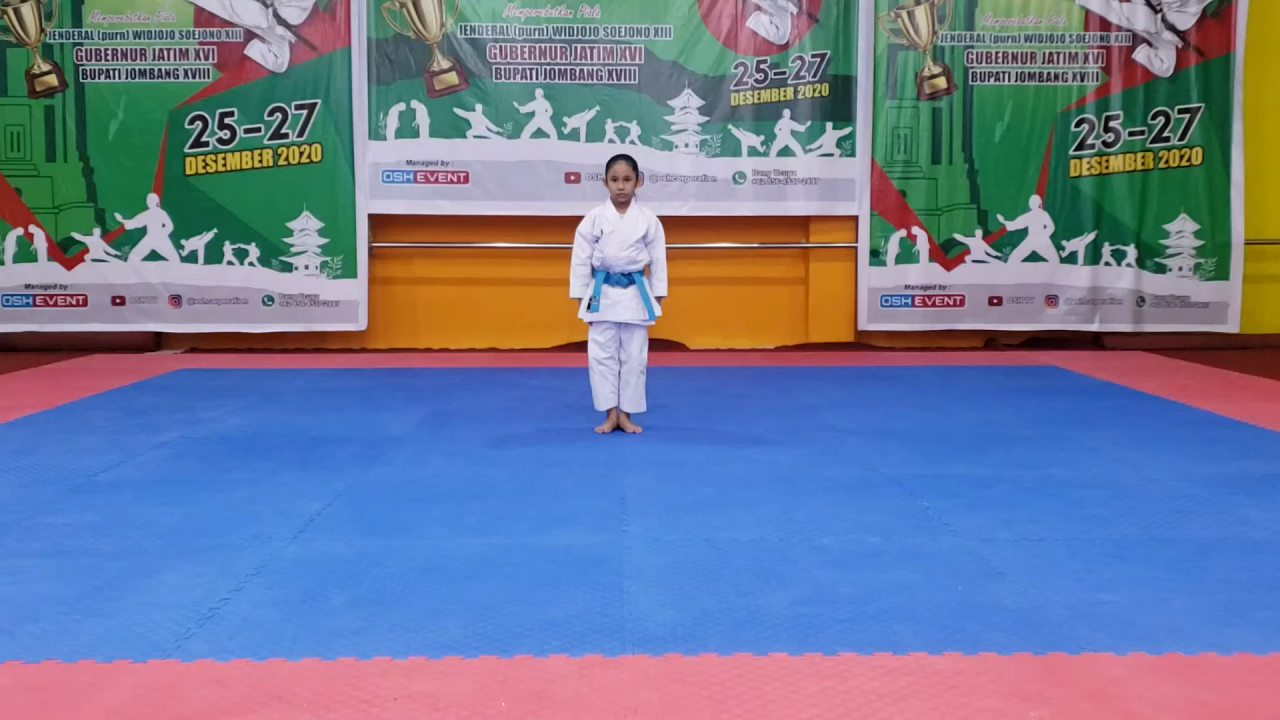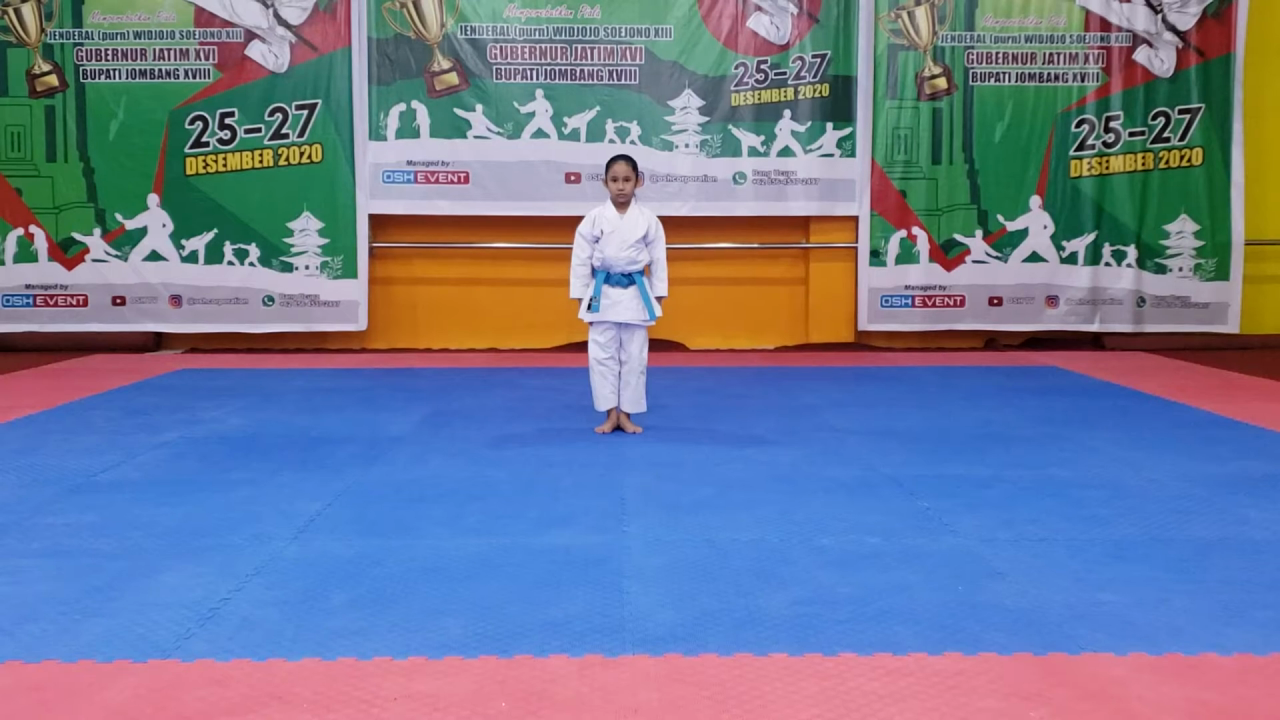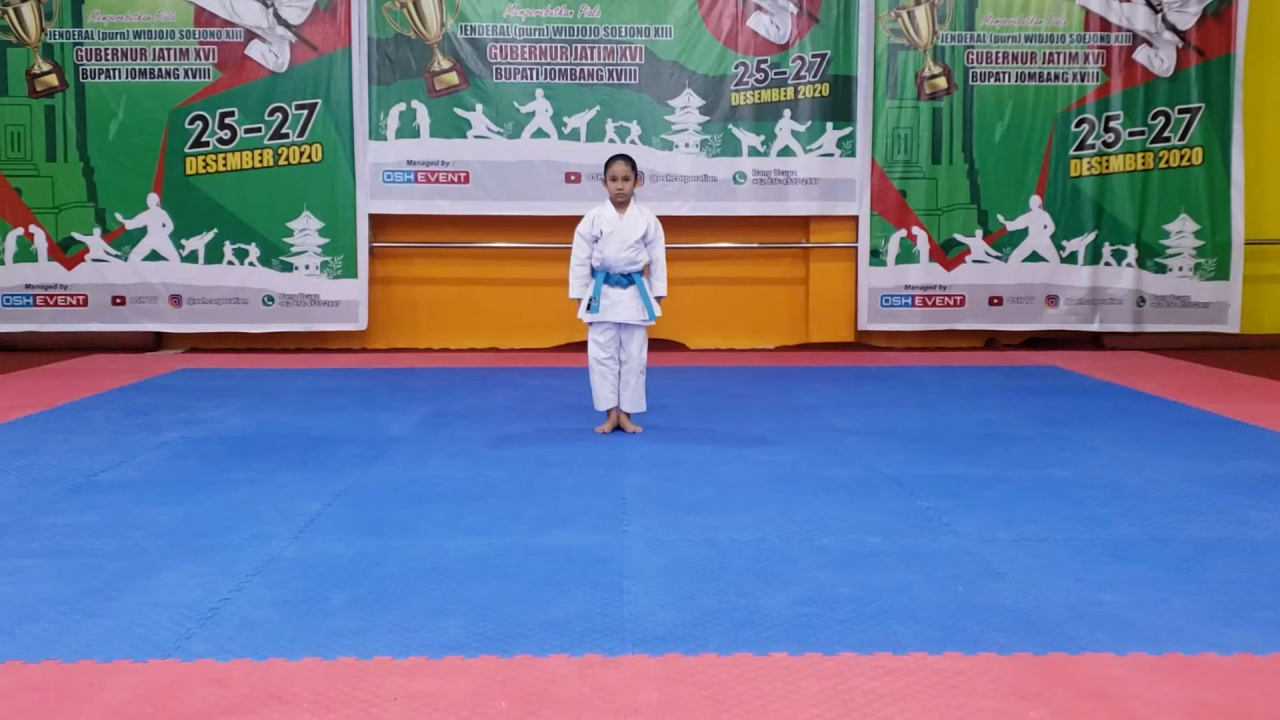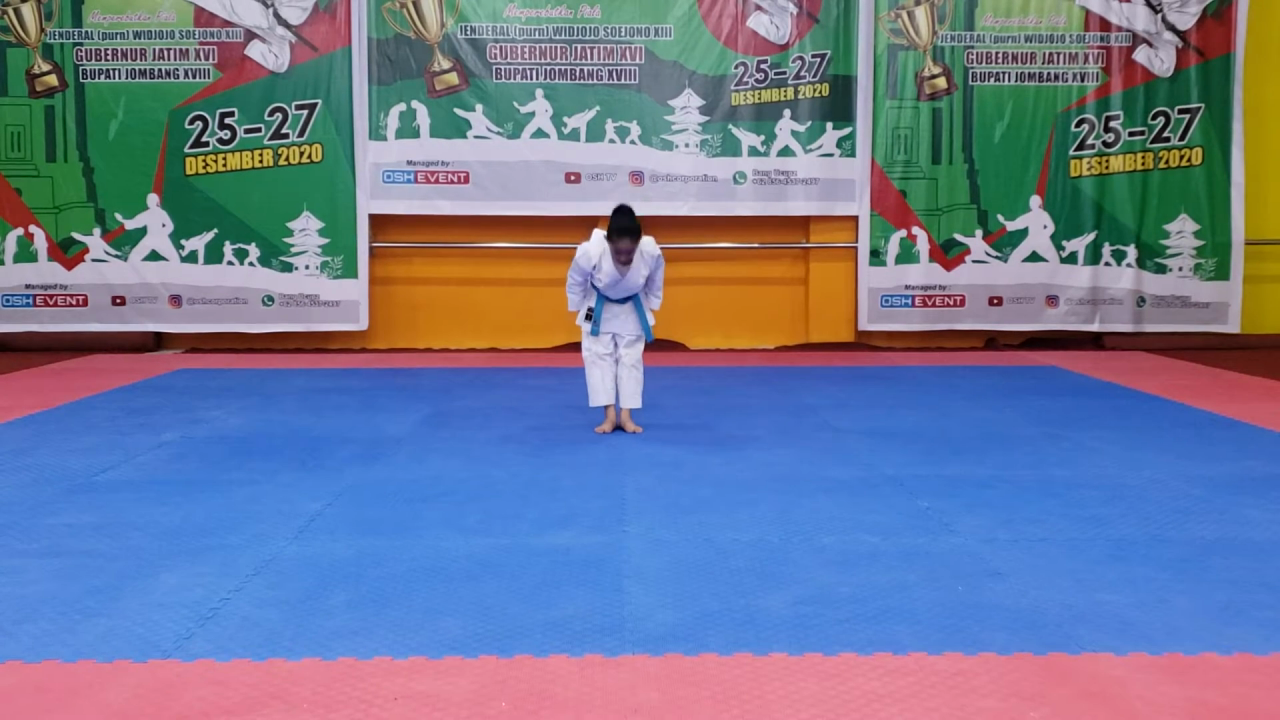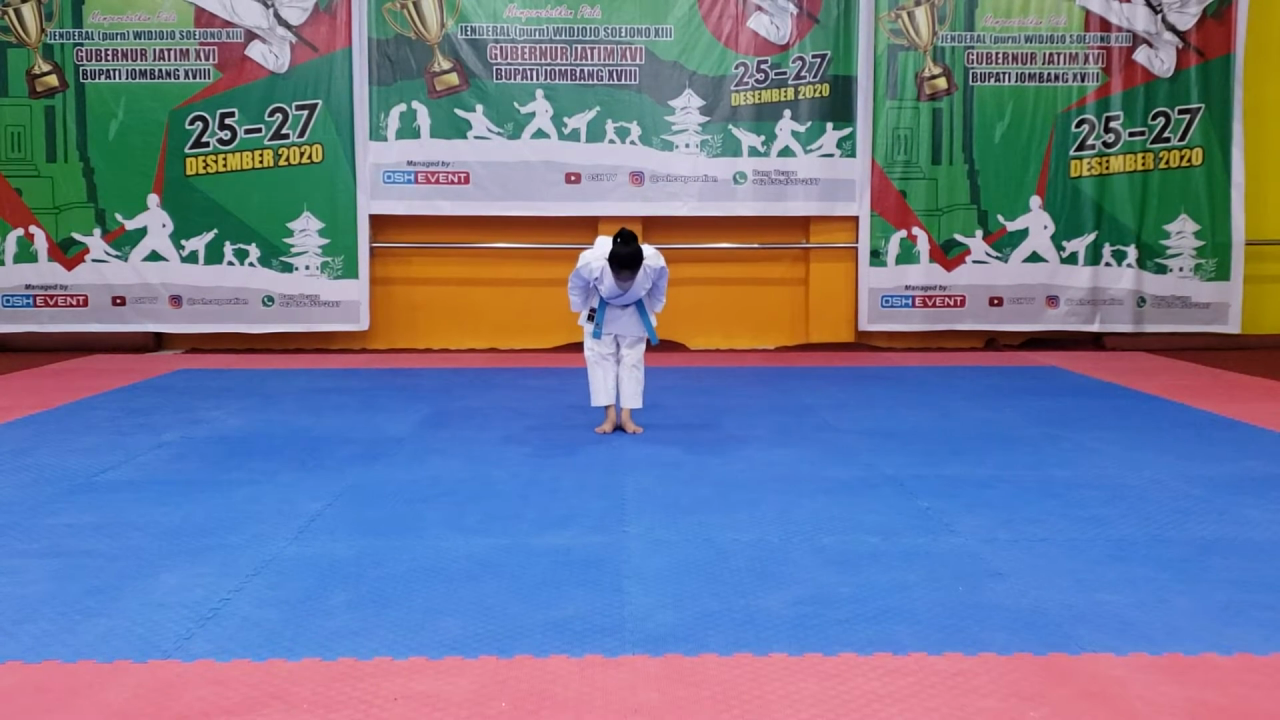
dt=0.5s
person 1, frame 1
left shoulder: (648, 220)
right shoulder: (593, 219)
left elbow: (658, 261)
right elbow: (581, 261)
left wrist: (657, 299)
right wrist: (582, 299)
left hip: (636, 294)
right hip: (602, 294)
left knee: (634, 356)
right knee: (602, 355)
left ankle: (626, 414)
right ankle: (610, 414)
person 1, frame 2
left shoulder: (649, 220)
right shoulder: (593, 219)
left elbow: (658, 261)
right elbow: (581, 261)
left wrist: (657, 300)
right wrist: (582, 300)
left hip: (636, 295)
right hip: (603, 294)
left knee: (634, 357)
right knee: (602, 355)
left ankle: (626, 414)
right ankle: (610, 414)
person 1, frame 3
left shoulder: (648, 220)
right shoulder: (592, 219)
left elbow: (657, 261)
right elbow: (580, 261)
left wrist: (656, 299)
right wrist: (582, 301)
left hip: (635, 295)
right hip: (602, 294)
left knee: (634, 357)
right knee: (602, 355)
left ankle: (626, 415)
right ankle: (611, 414)
person 1, frame 4
left shoulder: (651, 252)
right shoulder: (589, 252)
left elbow: (655, 285)
right elbow: (575, 283)
left wrist: (648, 310)
right wrist: (582, 312)
left hip: (633, 309)
right hip: (599, 309)
left knee: (630, 358)
right knee: (598, 356)
left ankle: (626, 415)
right ankle: (609, 415)
person 1, frame 5
left shoulder: (655, 263)
right shoulder: (591, 263)
left elbow: (659, 288)
right elbow: (576, 285)
left wrist: (650, 311)
right wrist: (586, 310)
left hip: (635, 312)
right hip: (601, 311)
left knee: (632, 359)
right knee: (600, 357)
left ankle: (626, 415)
right ankle: (610, 415)
